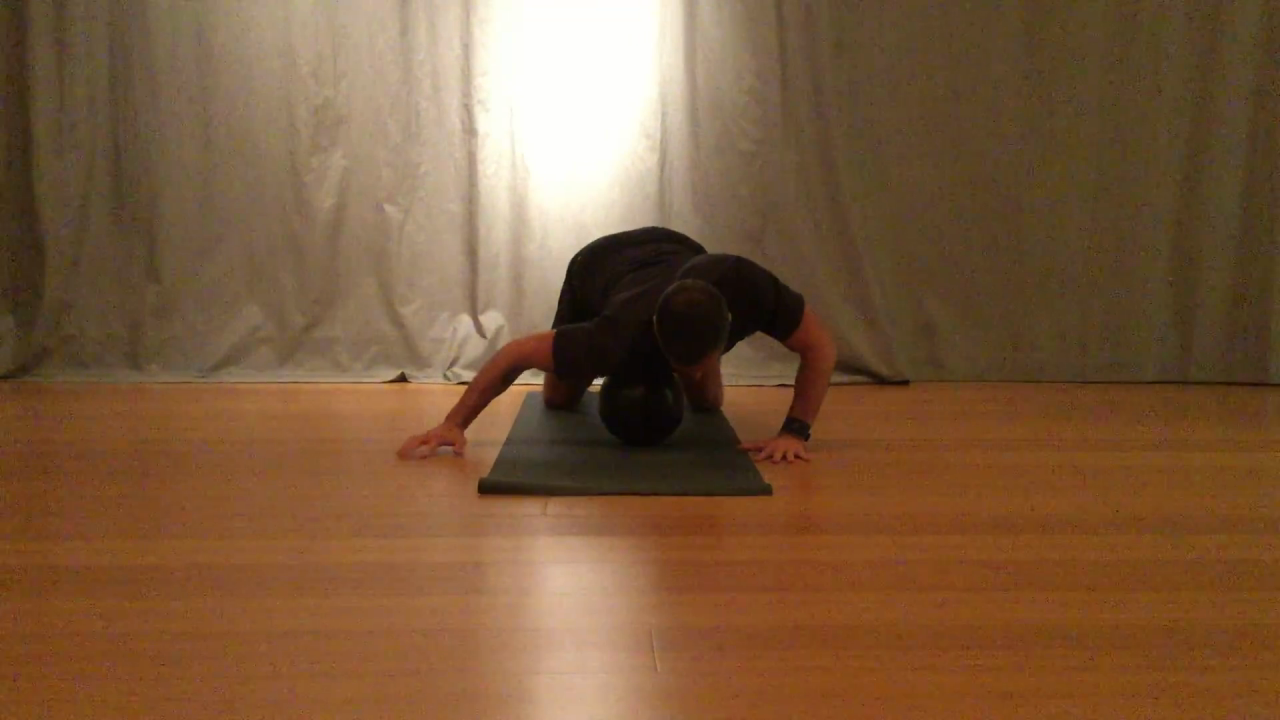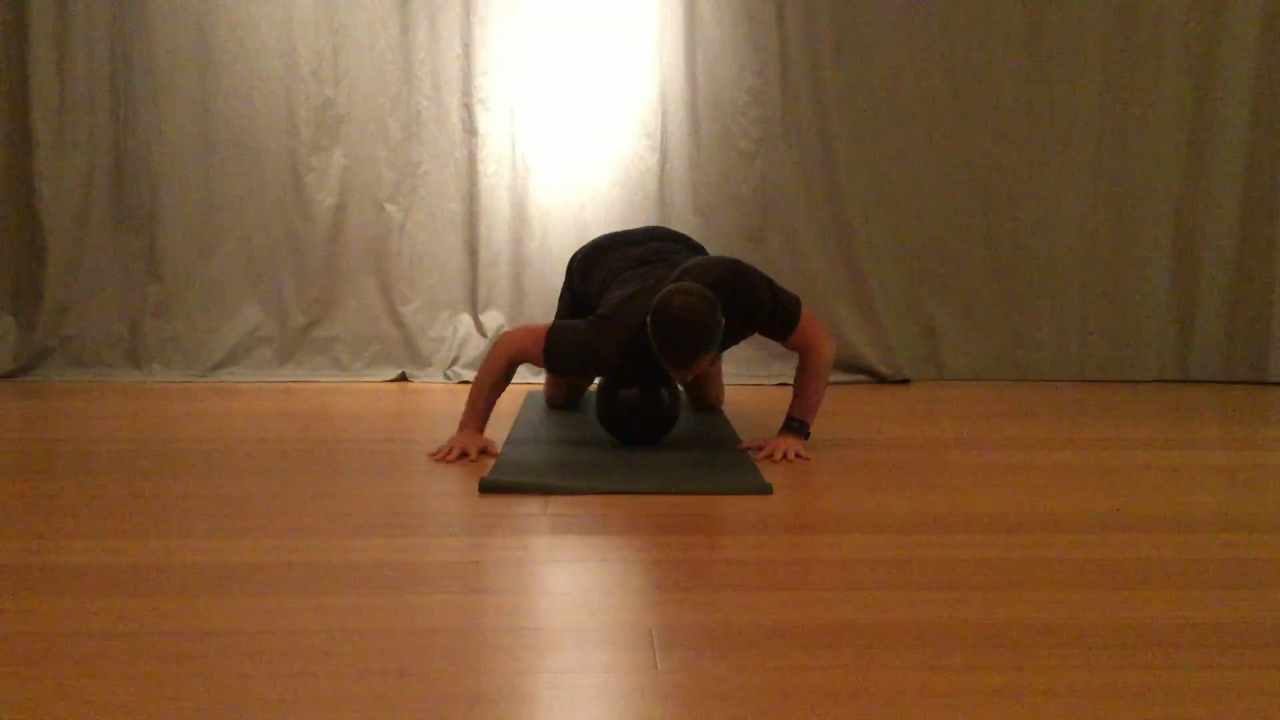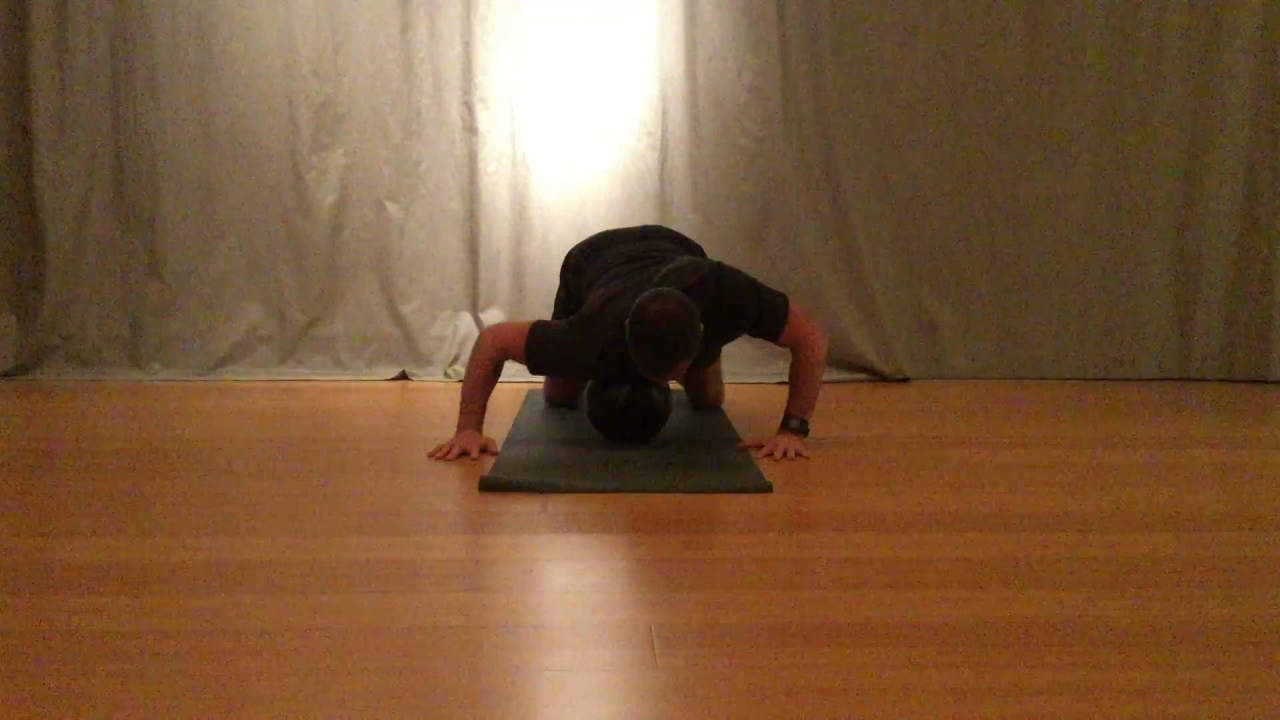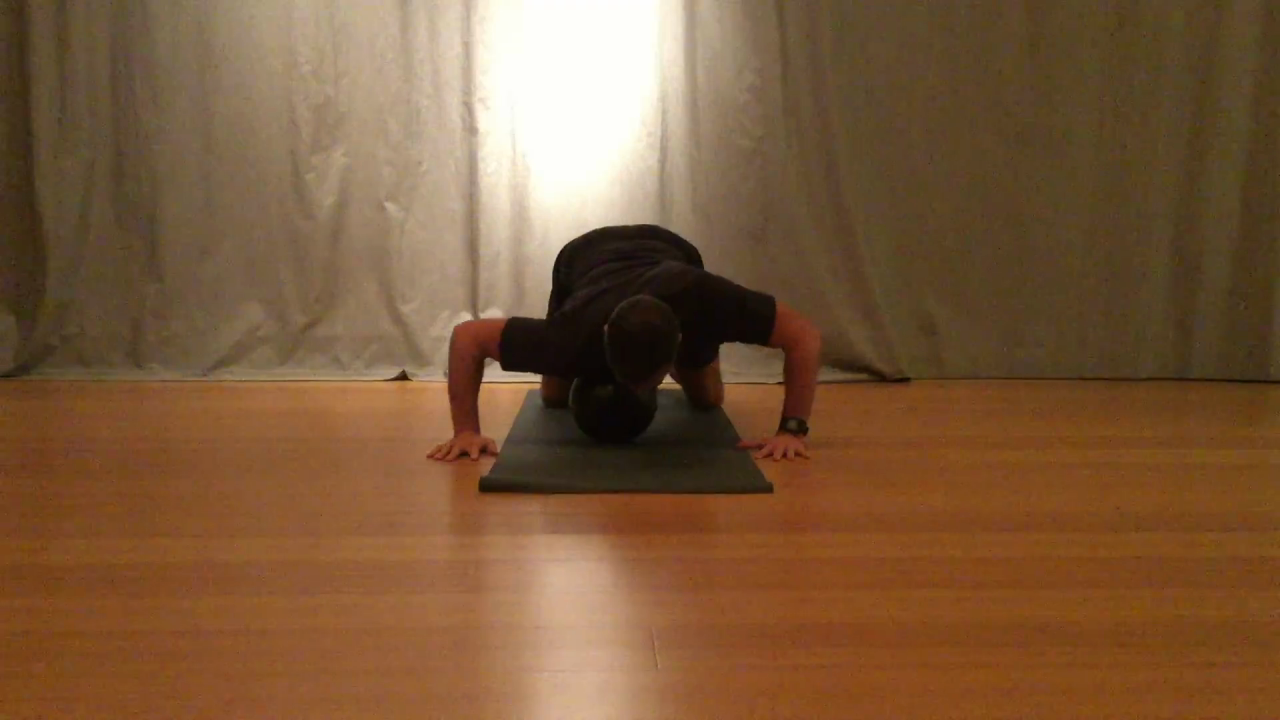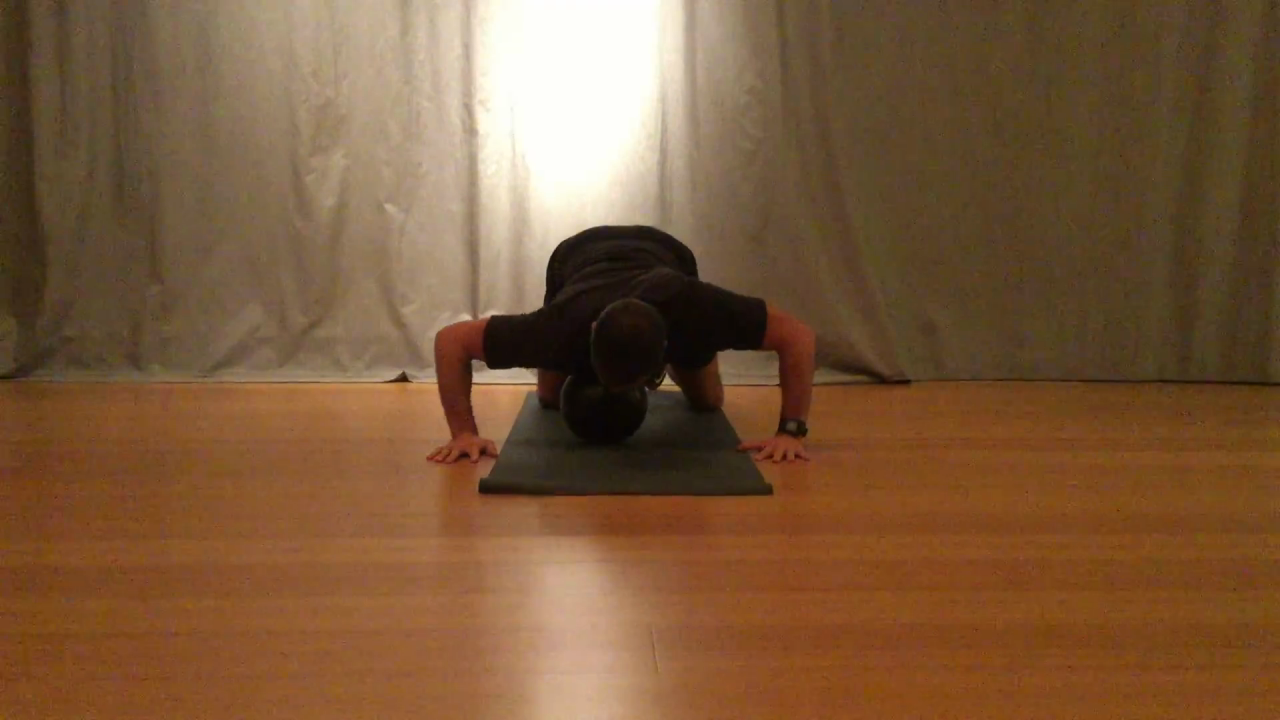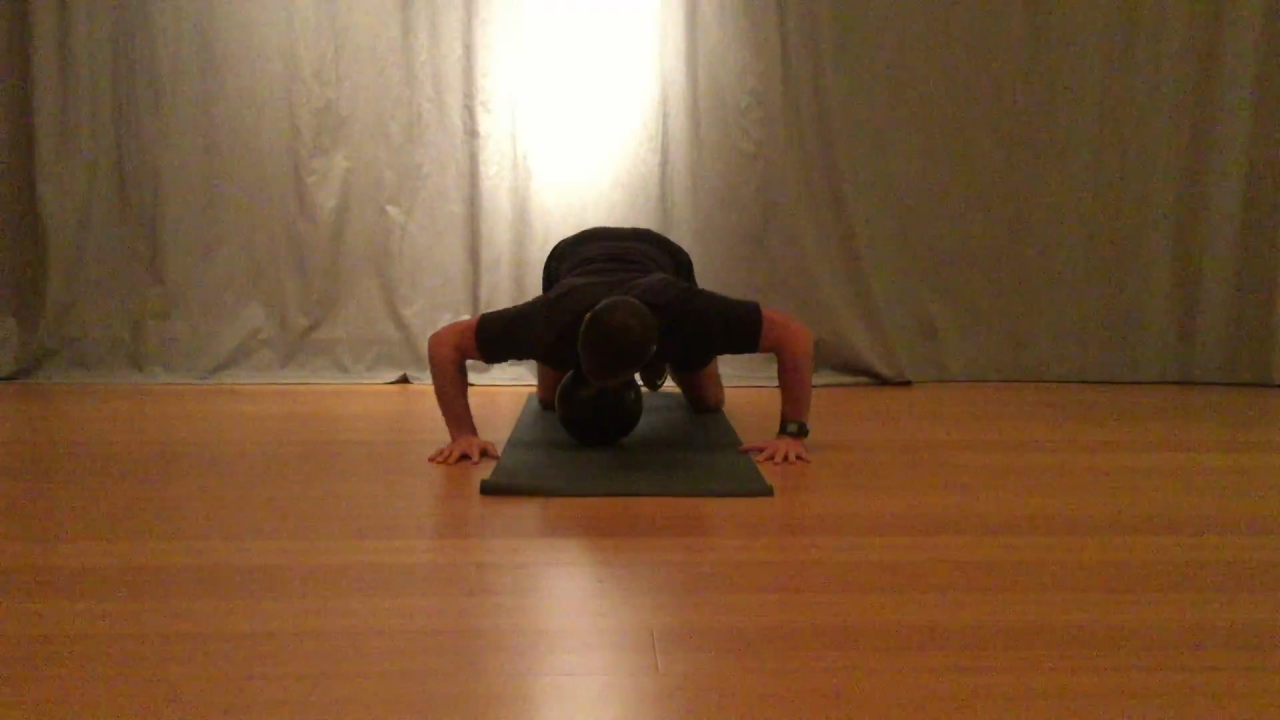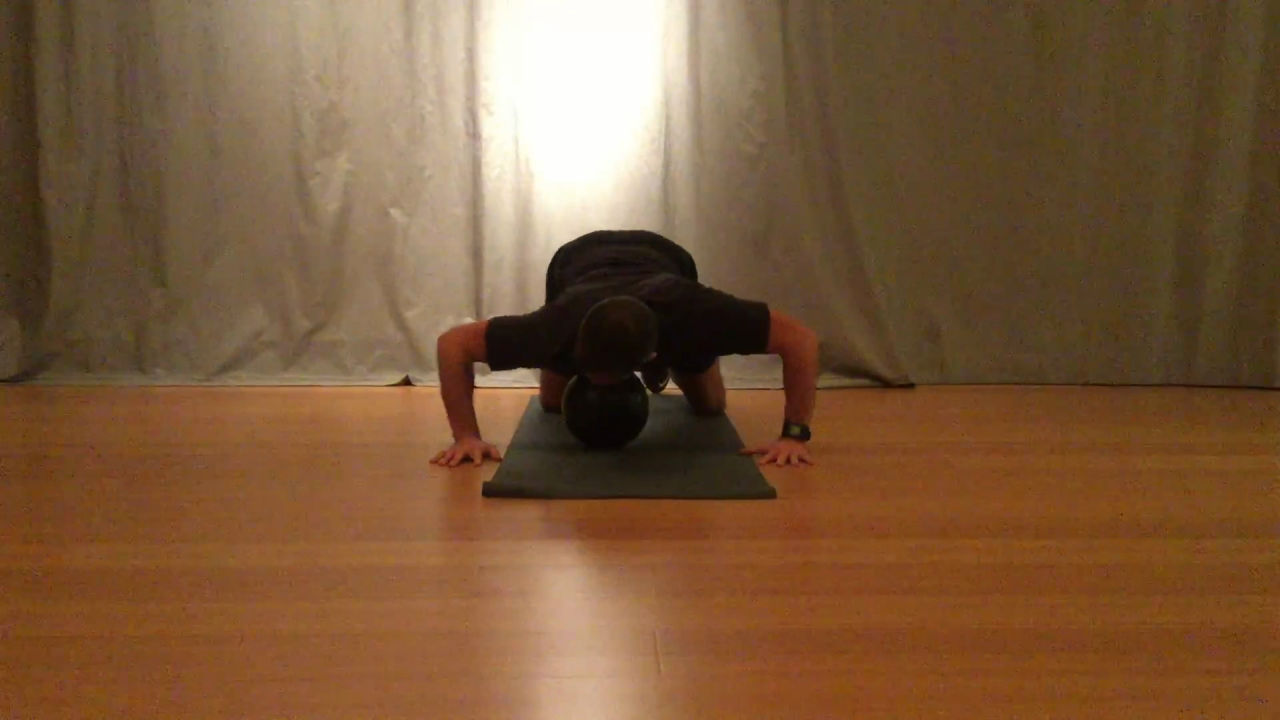
dt=0.3s
person 1, frame 1
left shoulder: (744, 286)
right shoulder: (622, 334)
left elbow: (821, 347)
right elbow: (517, 351)
left wrist: (794, 430)
right wrist: (454, 423)
left hip: (675, 254)
right hip: (596, 268)
left knee: (708, 401)
right knee: (559, 398)
right ankle: (604, 363)
person 1, frame 2
left shoulder: (738, 289)
right shoulder: (615, 334)
left elbow: (819, 345)
right elbow: (509, 343)
left wrist: (794, 430)
right wrist: (471, 427)
left hip: (676, 253)
right hip: (595, 265)
left knee: (709, 400)
right knee: (560, 398)
right ankle: (604, 361)
person 1, frame 3
left shoulder: (720, 291)
right shoulder: (595, 338)
left elbow: (812, 339)
right elbow: (491, 340)
left wrist: (793, 428)
right wrist: (469, 428)
left hip: (674, 254)
right hip: (591, 262)
left knee: (709, 399)
right knee: (559, 397)
person 1, frame 4
left shoulder: (701, 299)
right shoulder: (575, 336)
left elbow: (804, 337)
right elbow: (466, 336)
left wrist: (792, 429)
right wrist: (466, 429)
left hip: (668, 253)
right hip: (582, 258)
left knee: (708, 398)
right knee: (555, 397)
left ankle: (682, 374)
person 1, frame 5
left shoulder: (691, 307)
right shoulder: (561, 327)
left elbow: (798, 337)
right elbow: (449, 341)
left wrist: (791, 430)
right wrist: (463, 432)
left hip: (662, 256)
right hip: (578, 257)
left knee: (708, 400)
right knee: (551, 399)
left ankle: (669, 367)
person 1, frame 6
left shoulder: (683, 309)
right shoulder: (553, 321)
left elbow: (796, 338)
right elbow: (443, 343)
left wrist: (792, 432)
right wrist: (462, 433)
left hip: (661, 257)
left knee: (708, 402)
right knee: (551, 400)
left ankle: (665, 366)
person 1, frame 7
left shoulder: (690, 311)
right shoulder: (560, 327)
left elbow: (802, 341)
right elbow: (452, 343)
left wrist: (794, 434)
right wrist: (466, 435)
left hip: (662, 260)
right hip: (578, 261)
left knee: (710, 403)
right knee: (553, 402)
left ankle: (667, 370)
